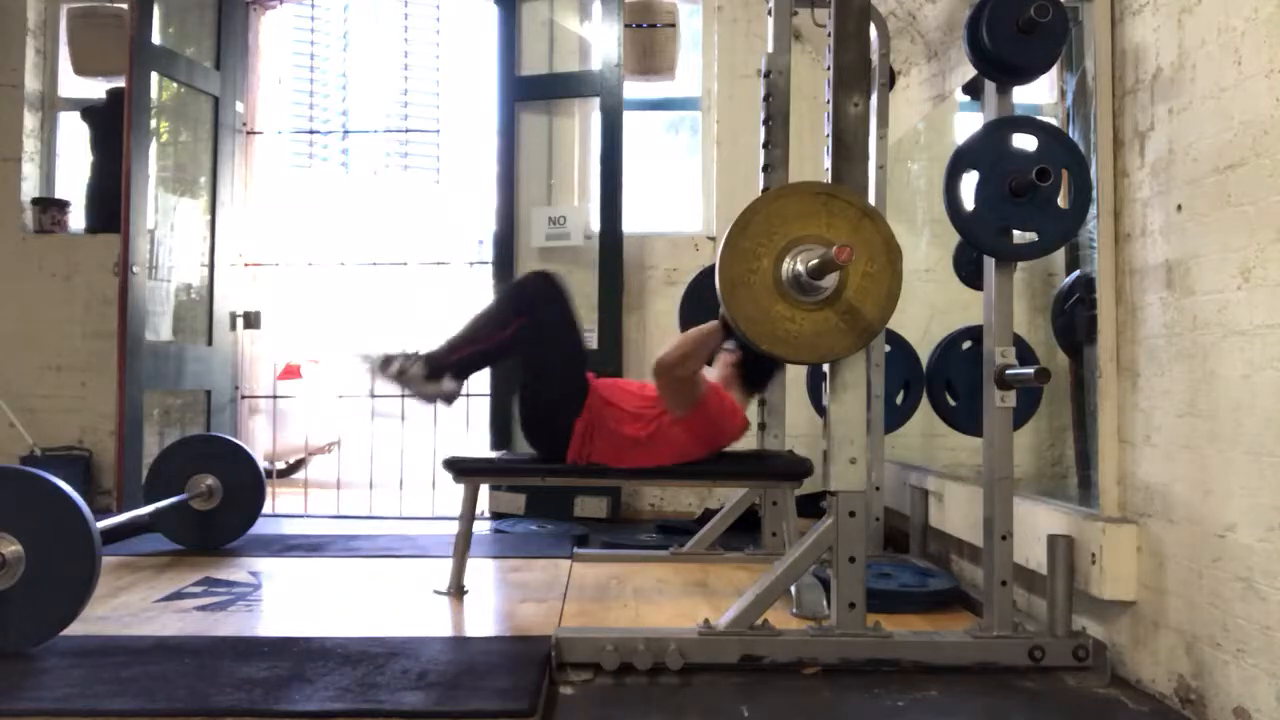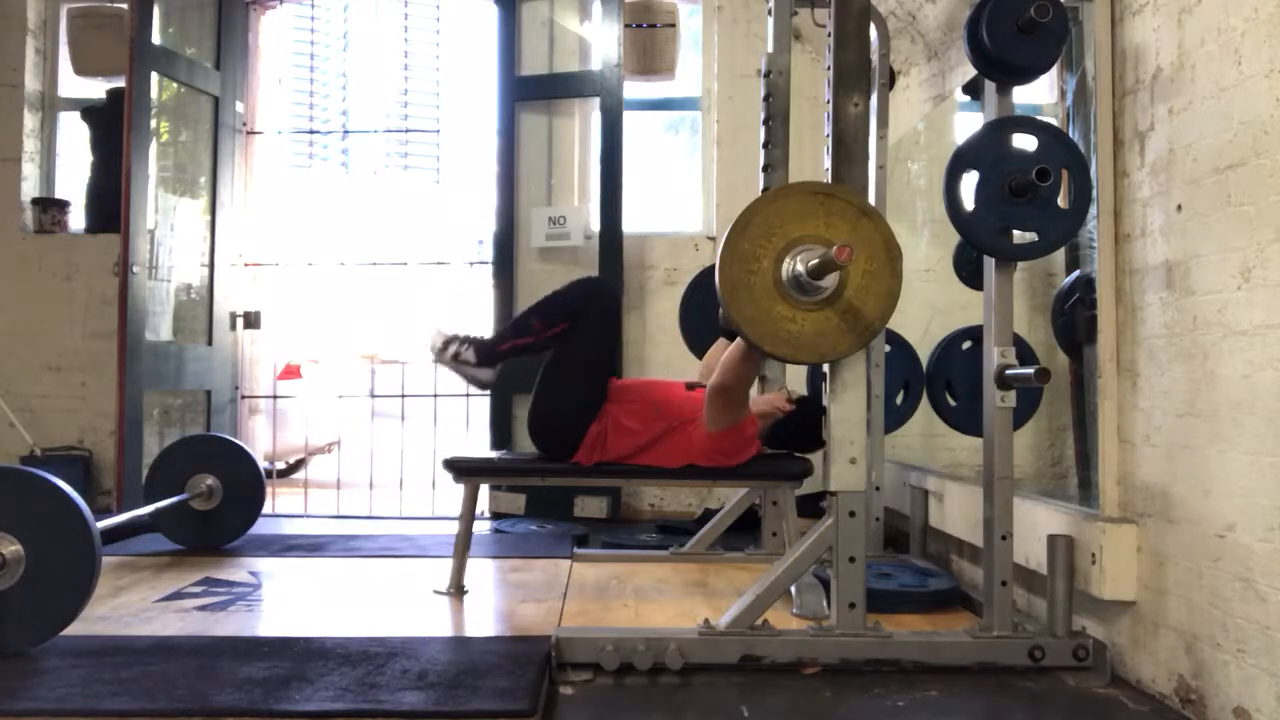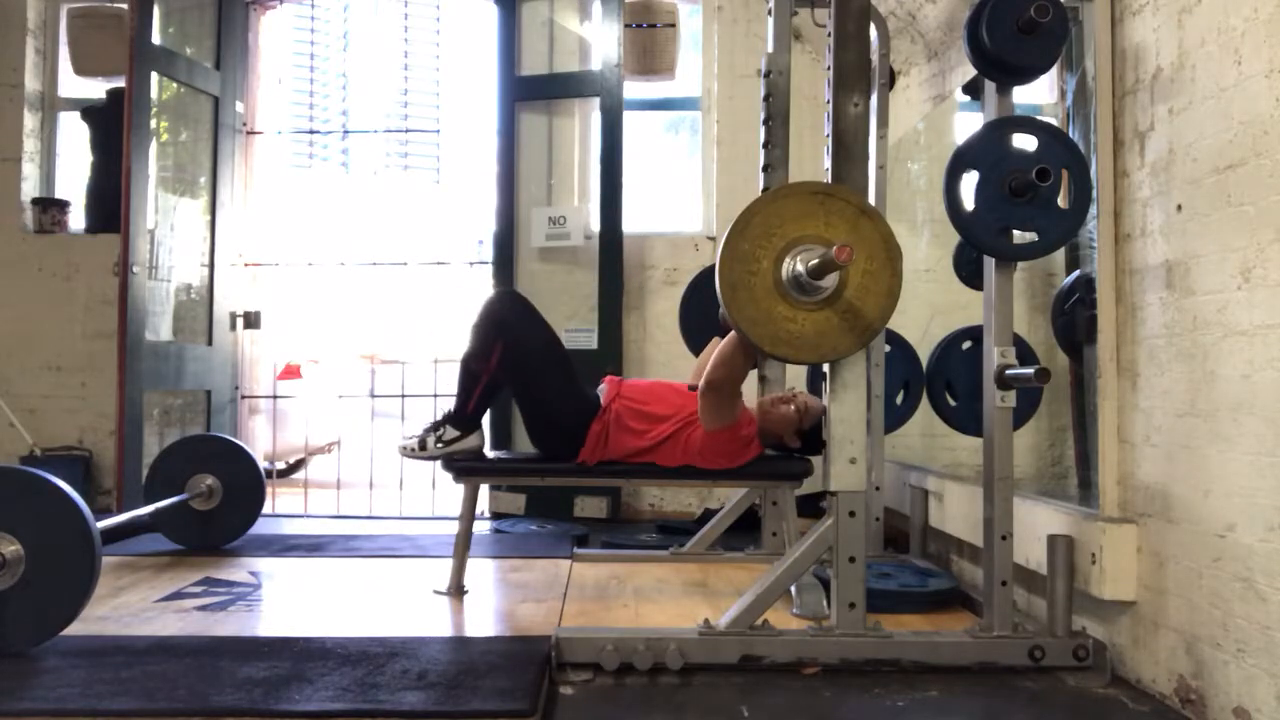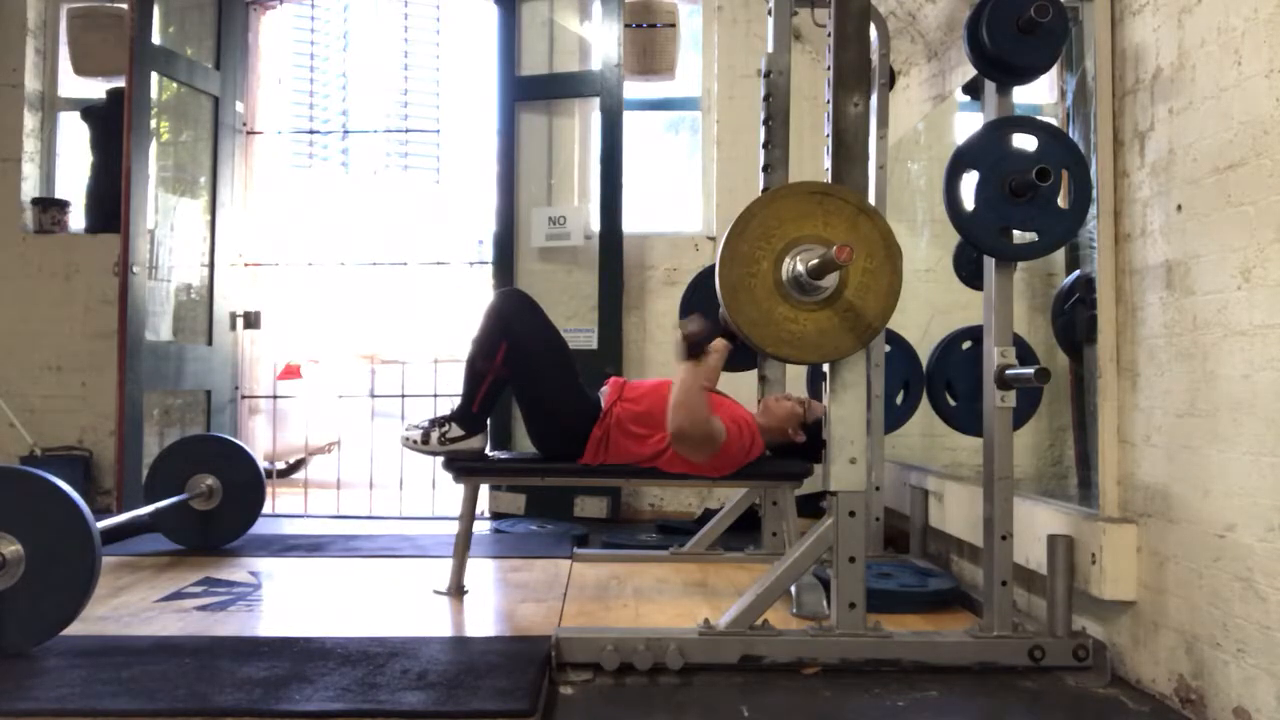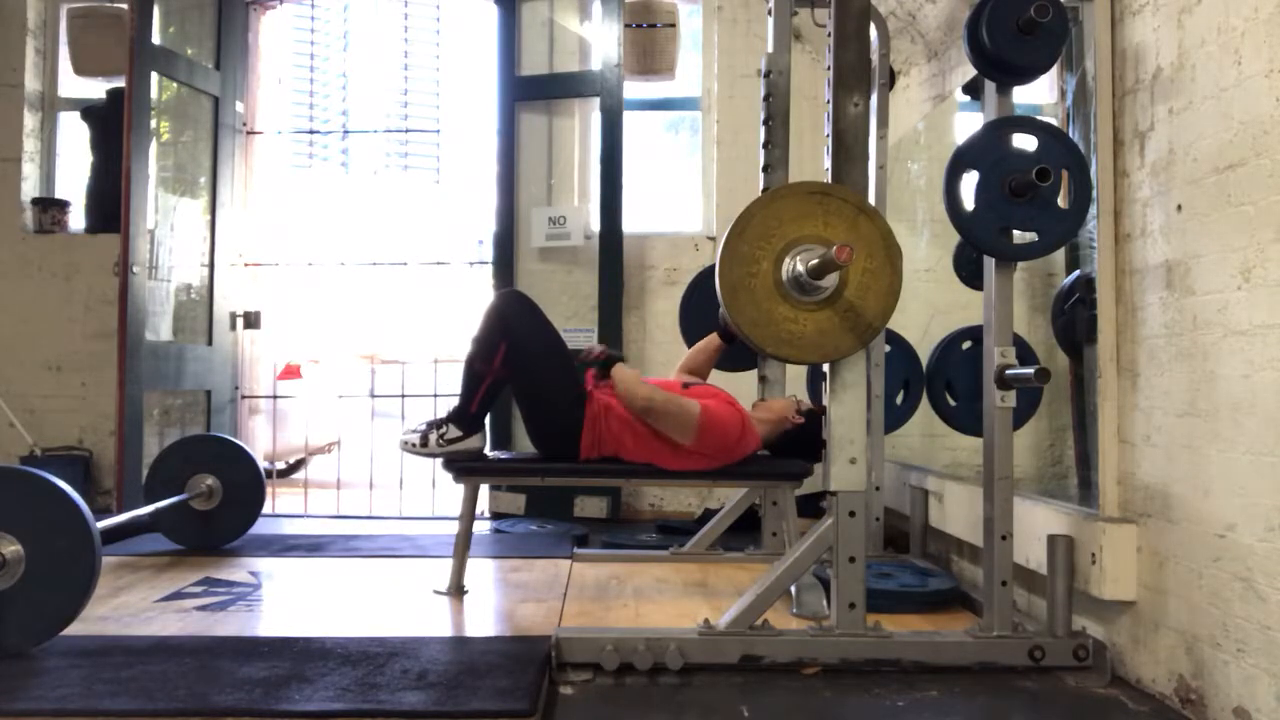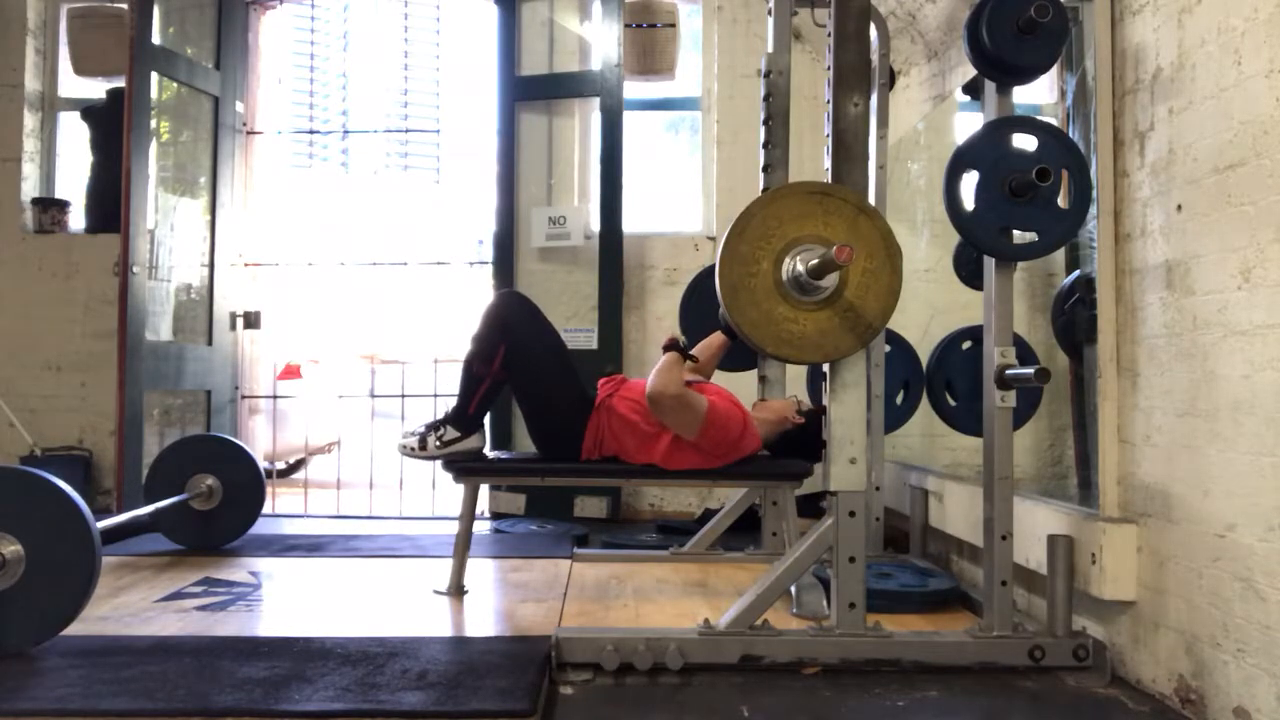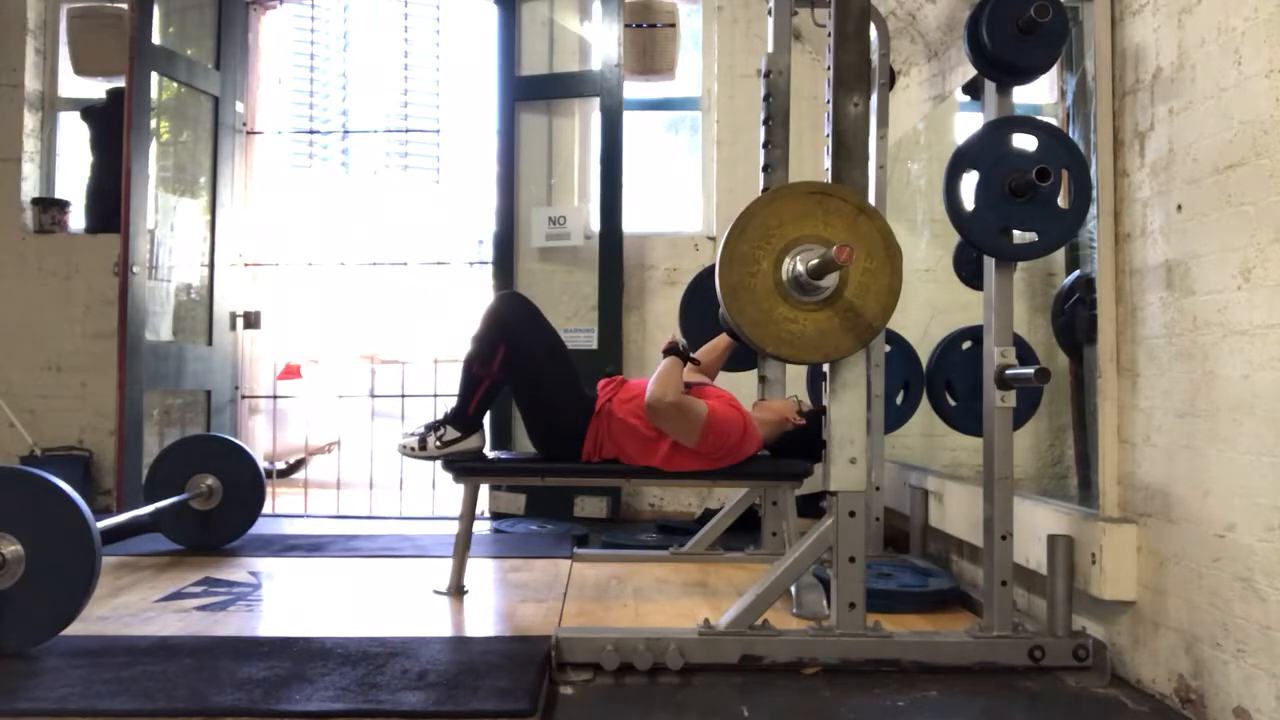
dt=0.7s
person 1, frame 1
left shoulder: (713, 411)
right shoulder: (729, 418)
left elbow: (668, 365)
right elbow: (677, 367)
left wrist: (724, 325)
right wrist: (720, 336)
left hip: (572, 432)
right hip: (587, 422)
left knee: (538, 293)
right knee: (540, 307)
left ankle: (435, 372)
right ankle: (441, 373)
person 1, frame 2
left shoulder: (732, 440)
right shoulder: (742, 436)
left elbow: (724, 385)
right elbow: (708, 379)
right wrist: (736, 329)
left hip: (572, 432)
right hip: (582, 427)
left knee: (596, 296)
right knee: (596, 302)
left ankle: (484, 356)
right ankle: (487, 355)
person 1, frame 3
left shoulder: (737, 440)
right shoulder: (740, 426)
left elbow: (715, 380)
right elbow: (704, 377)
right wrist: (737, 324)
left hip: (577, 431)
right hip: (590, 412)
left knee: (503, 312)
right knee: (508, 309)
left ankle: (461, 428)
right ankle: (462, 425)
person 1, frame 4
left shoulder: (739, 439)
right shoulder: (741, 426)
left elbow: (684, 429)
right elbow: (699, 393)
left wrist: (694, 353)
right wrist: (729, 337)
left hip: (579, 434)
right hip: (592, 414)
left knee: (510, 310)
right knee: (513, 307)
left ankle: (465, 427)
right ankle: (468, 422)
person 1, frame 5
left shoulder: (730, 428)
right shoulder: (733, 424)
left elbow: (648, 402)
right elbow: (684, 375)
left wrist: (609, 363)
right wrist: (726, 333)
left hip: (576, 429)
right hip: (584, 422)
left knee: (509, 310)
right knee: (513, 311)
left ankle: (463, 427)
right ankle: (464, 424)
person 1, frame 6
left shoulder: (732, 427)
right shoulder: (736, 425)
left elbow: (662, 394)
right elbow: (692, 375)
left wrist: (673, 350)
right wrist: (730, 330)
left hip: (578, 431)
right hip: (587, 420)
left knee: (508, 311)
right knee: (511, 314)
left ankle: (461, 428)
right ankle: (464, 424)
person 1, frame 7
left shoulder: (732, 430)
right shoulder: (736, 424)
left elbow: (660, 404)
right elbow: (697, 372)
left wrist: (674, 354)
right wrist: (736, 331)
left hip: (576, 432)
right hip: (587, 418)
left knee: (508, 312)
right knee: (511, 313)
left ankle: (461, 427)
right ankle: (462, 424)
